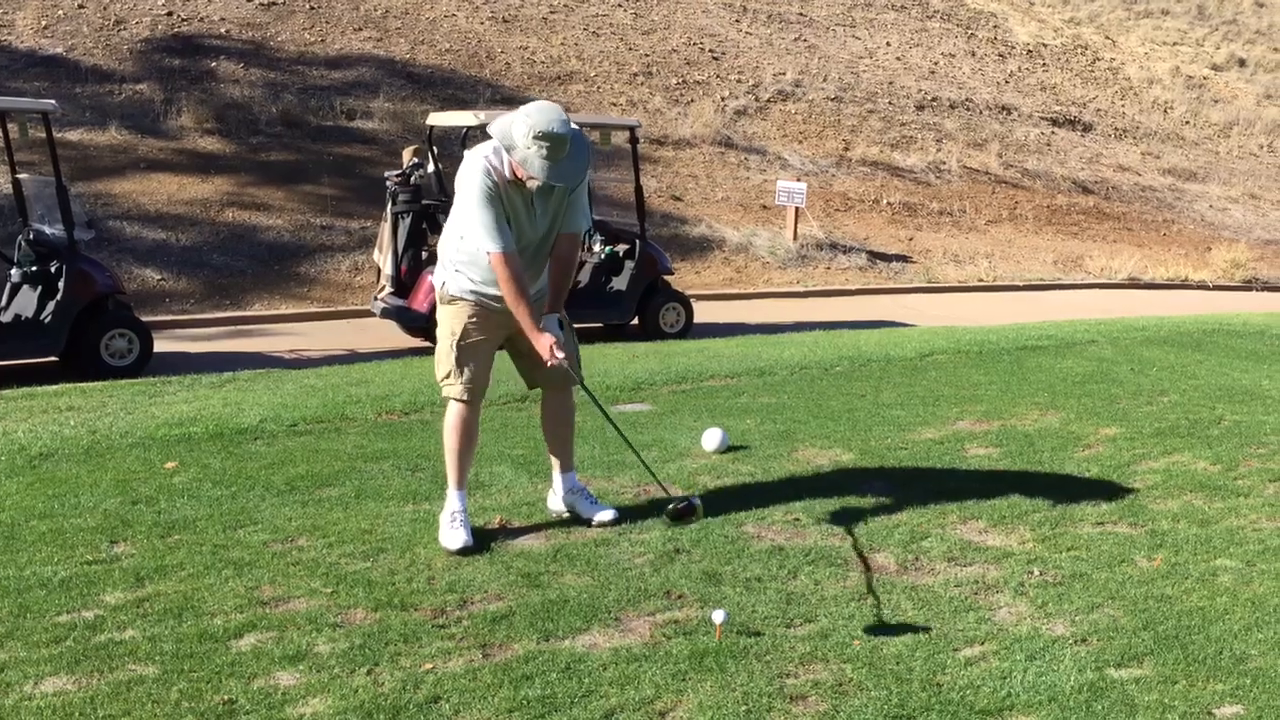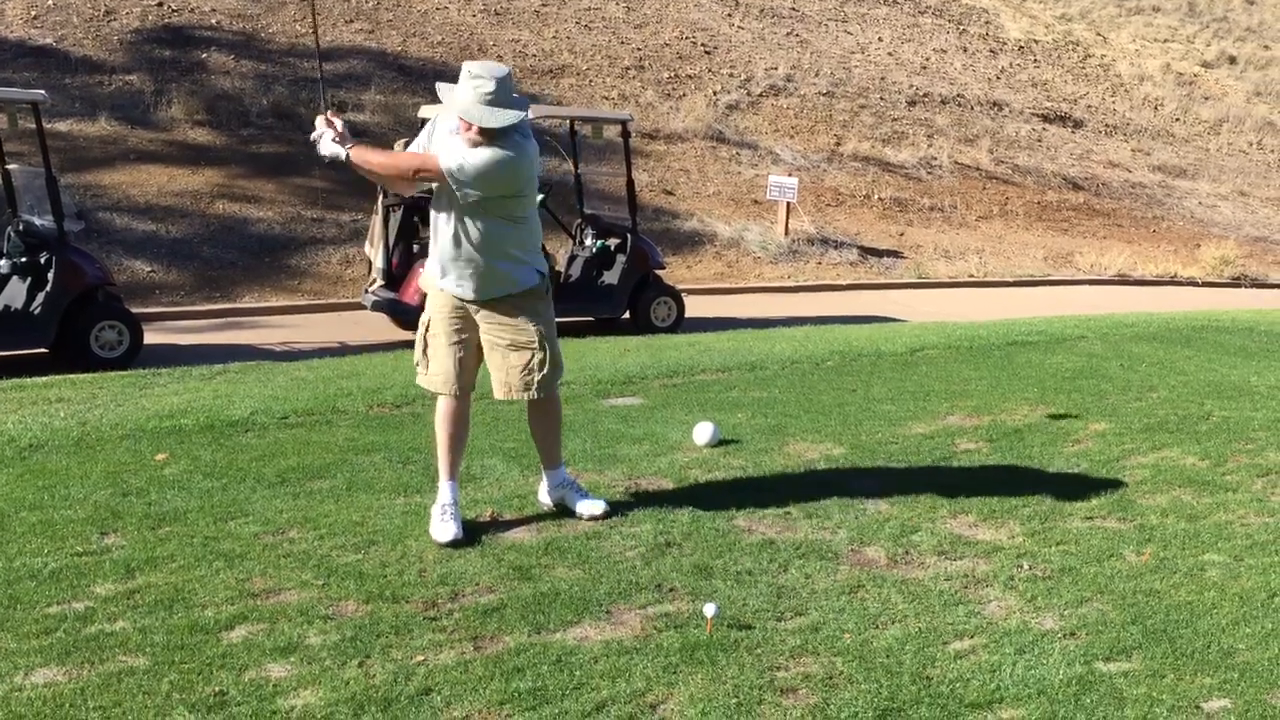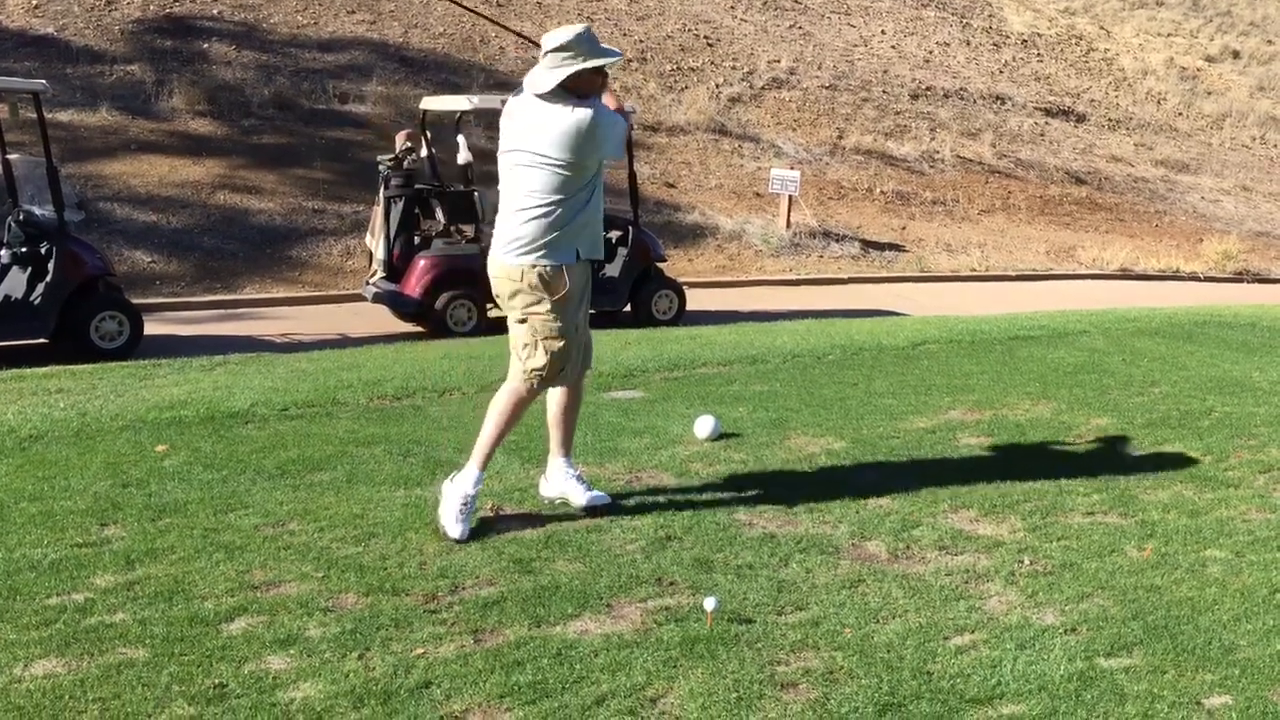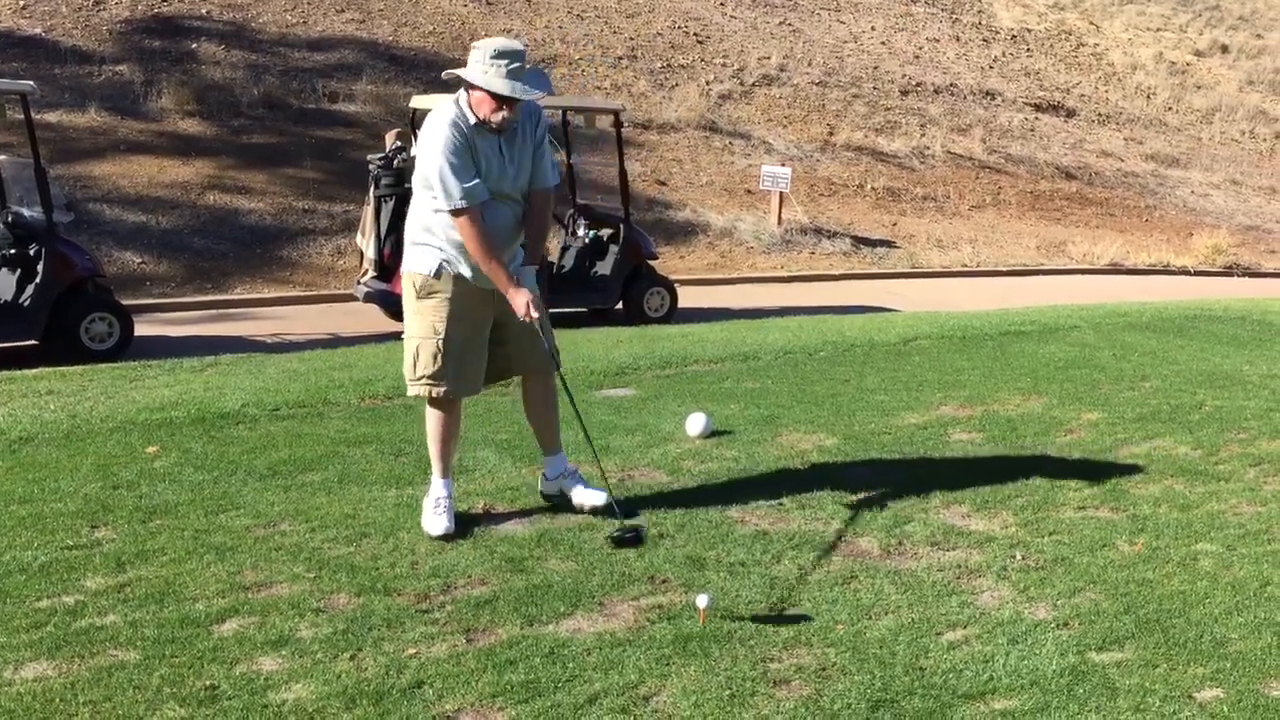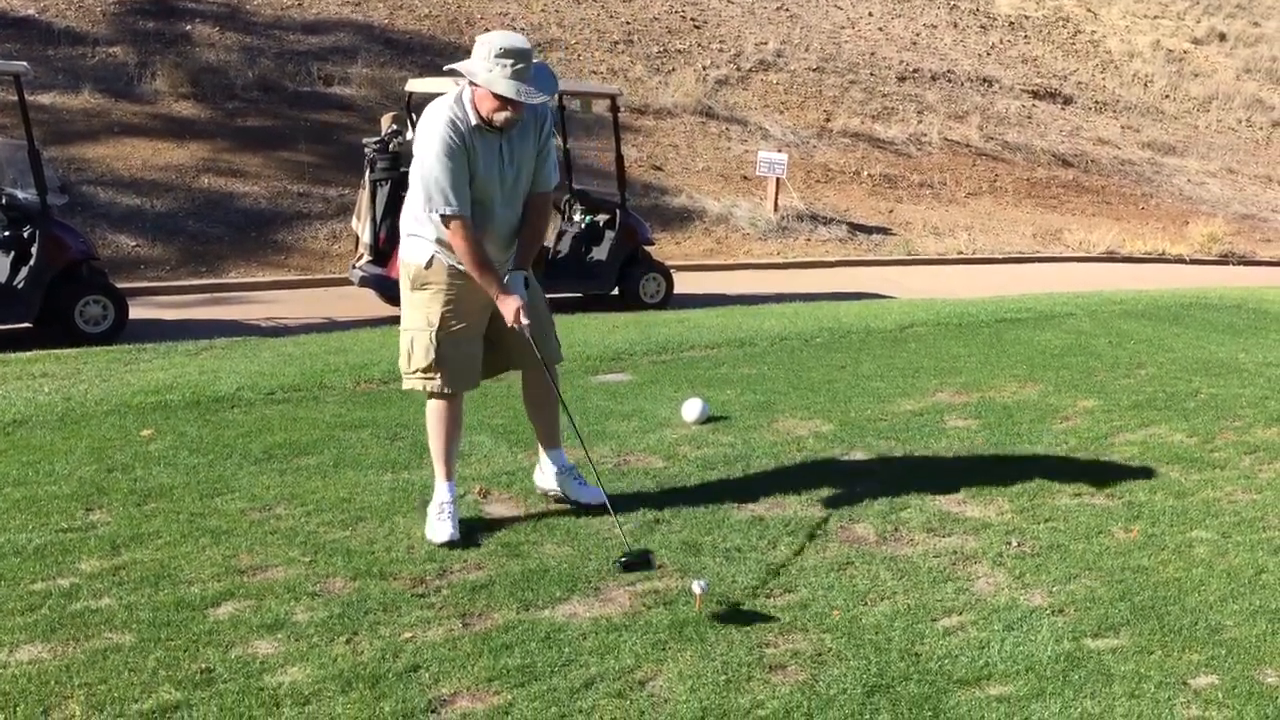
dt=1s
person 1, frame 1
left shoulder: (569, 168)
right shoulder: (480, 171)
left elbow: (567, 243)
right elbow: (503, 264)
left wrist: (552, 315)
right wrist: (535, 334)
left hip: (537, 290)
right hip: (471, 291)
left knee: (561, 383)
right knee: (464, 395)
left ankle: (565, 488)
right ankle: (455, 505)
person 1, frame 2
left shoulder: (512, 151)
right shoulder: (443, 124)
left elbow: (419, 167)
right elbow: (405, 178)
left wrist: (345, 150)
right wrist: (348, 145)
left hip: (515, 290)
right hip: (451, 286)
left knee: (540, 388)
right knee: (452, 390)
left ankle: (555, 481)
right ankle: (446, 497)
person 1, frame 3
left shoulder: (520, 105)
right shoulder: (586, 122)
right elbow: (617, 122)
left wrist: (595, 94)
right wrist: (606, 94)
left hip: (542, 262)
right hip: (542, 268)
left knee: (570, 370)
right knee: (530, 378)
left ankle: (559, 472)
right ankle: (466, 482)
person 1, frame 4
left shoulder: (529, 117)
right shoulder: (445, 129)
left elbow: (540, 195)
right elbow: (466, 221)
left wrist: (529, 267)
right wrist: (512, 288)
left hip: (509, 267)
right hip: (445, 270)
left knee: (538, 365)
right knee: (445, 387)
left ankle: (555, 470)
right ankle: (440, 491)
person 1, frame 5
left shoulder: (536, 115)
right shoulder: (443, 125)
left elbow: (539, 199)
right elbow: (456, 226)
left wrist: (519, 273)
right wrist: (498, 294)
left hip: (505, 262)
right hip: (441, 263)
left knee: (540, 360)
right knee: (444, 382)
left ankle: (553, 467)
right ankle: (443, 496)
